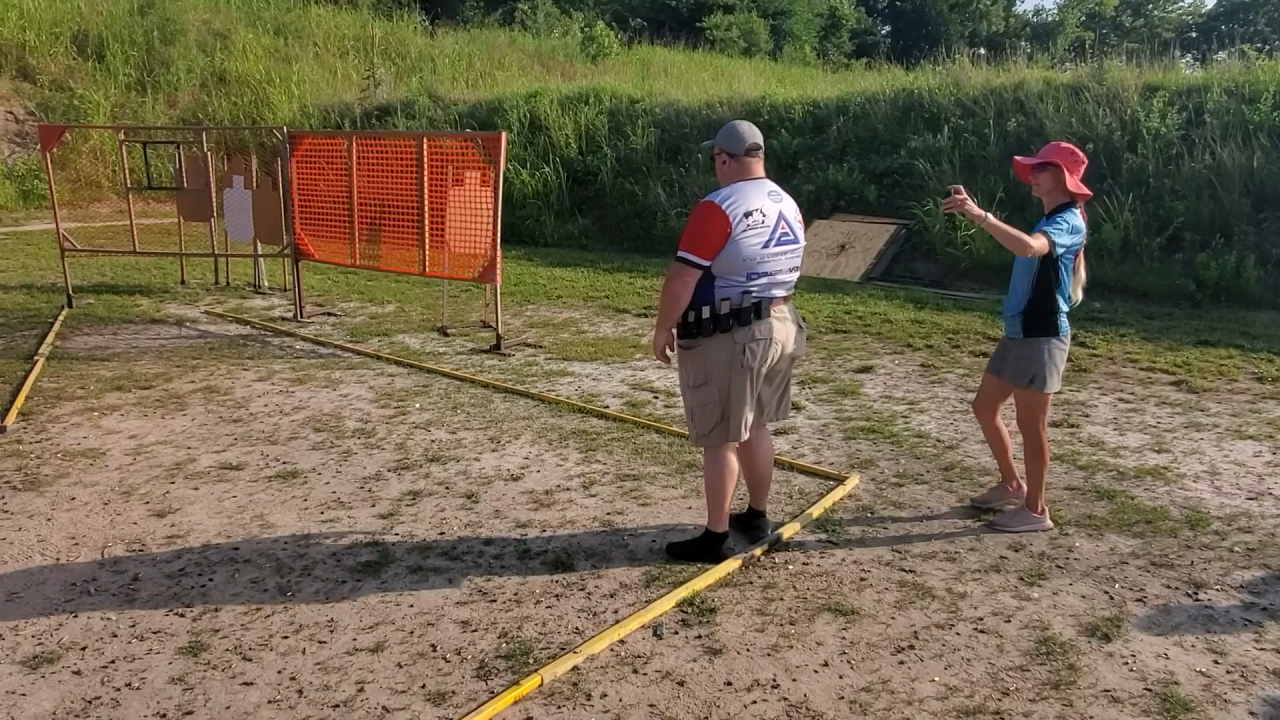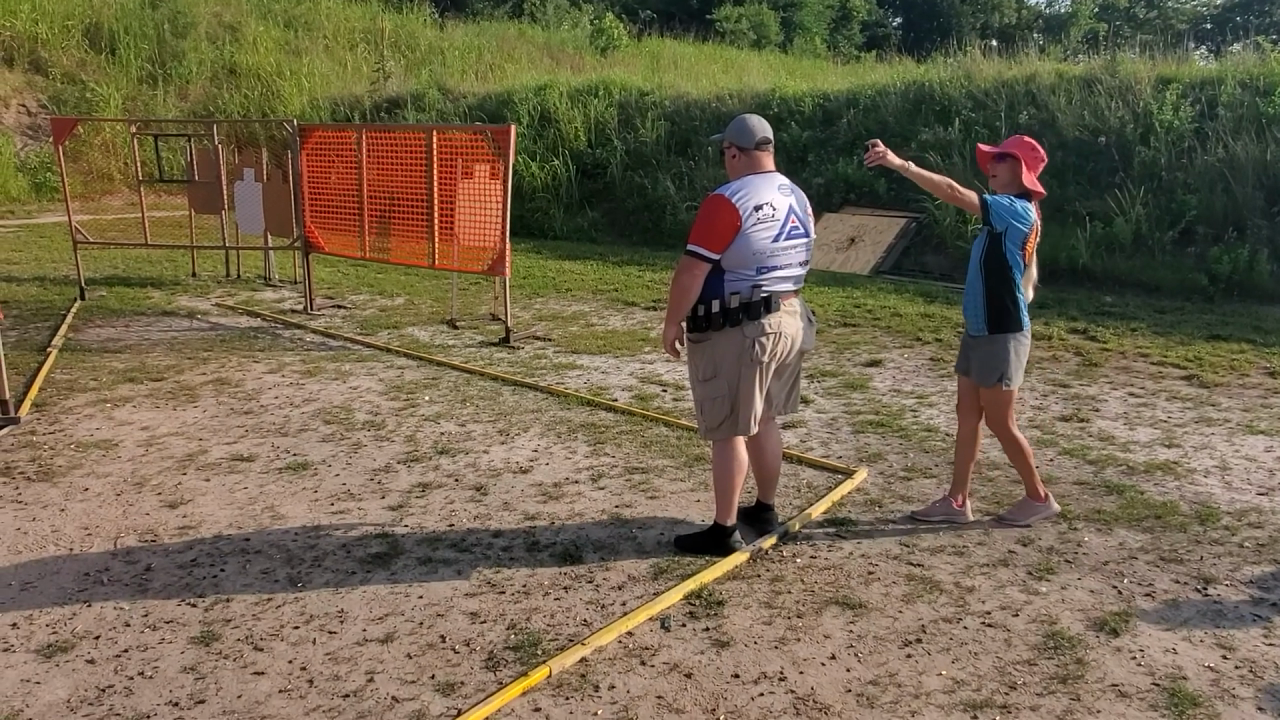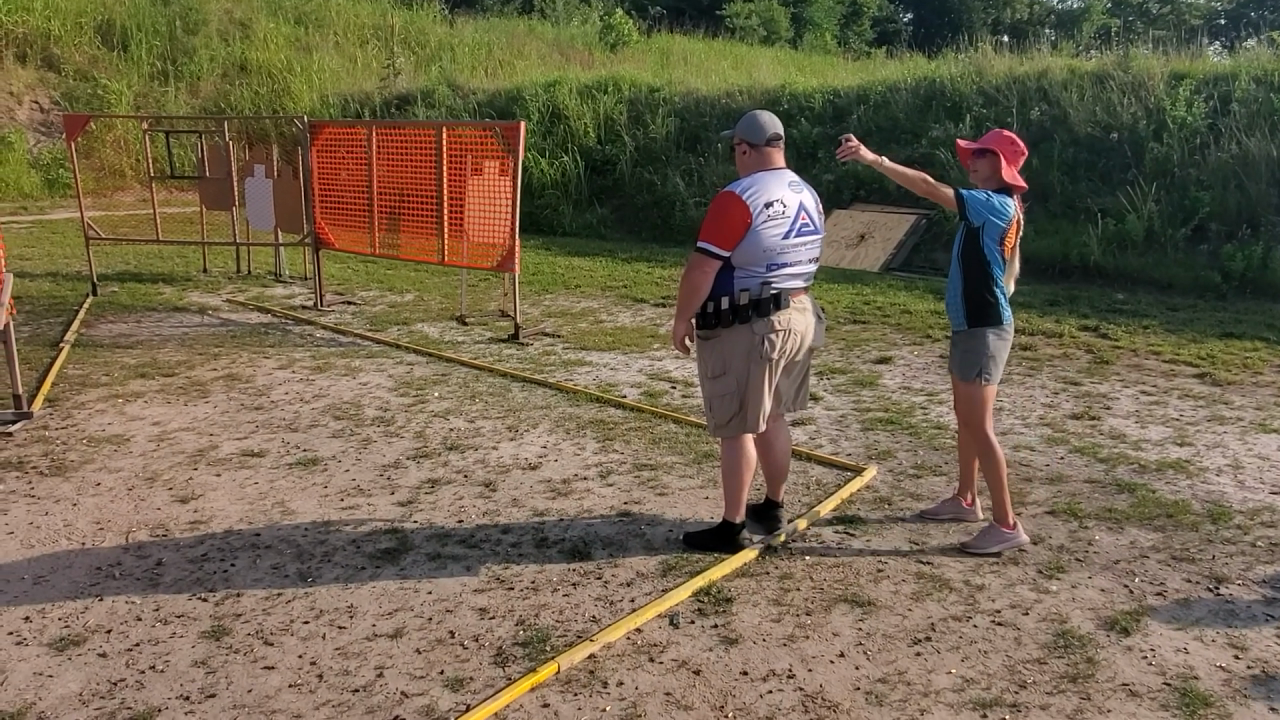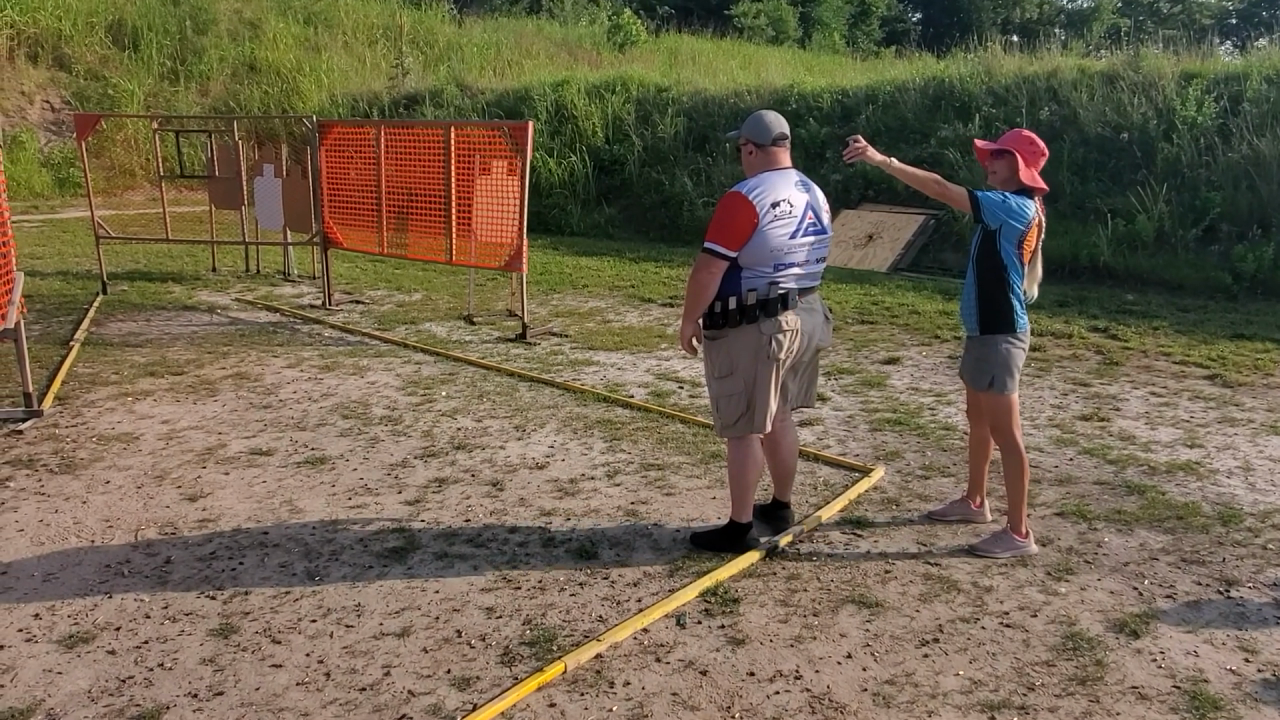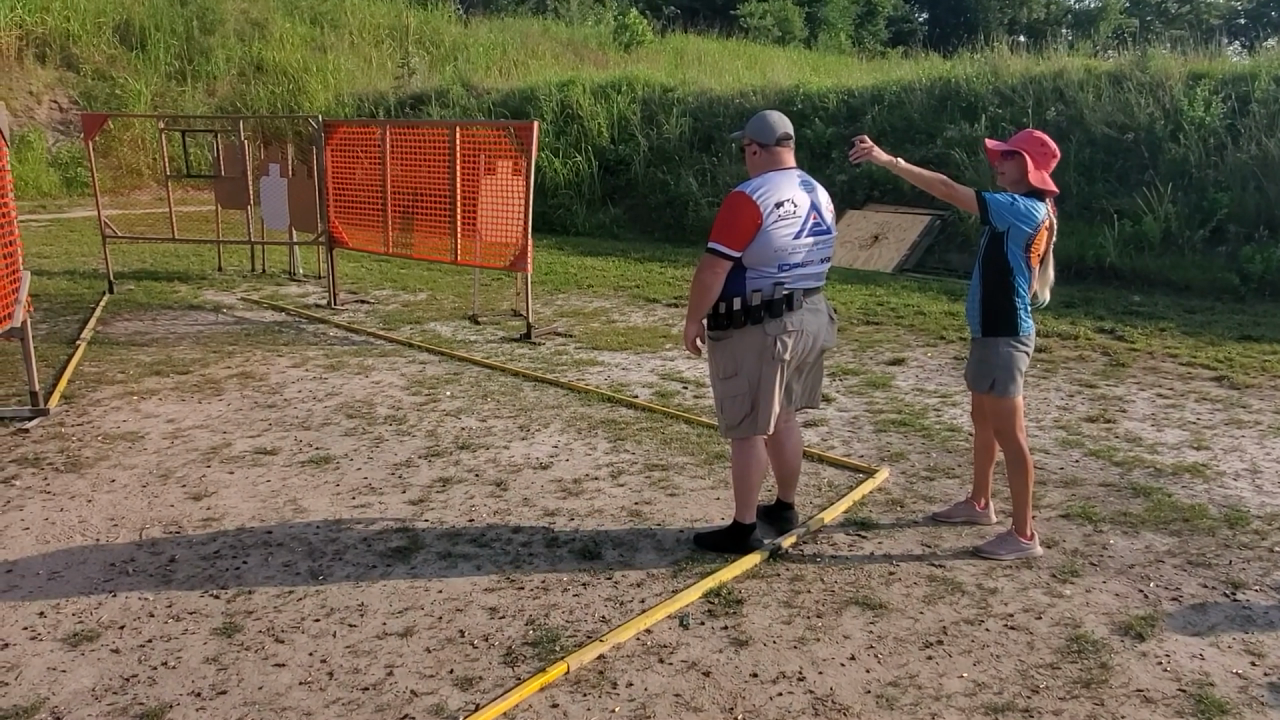
dt=0.7s
person 1, frame 1
left shoulder: (717, 207)
right shoulder: (788, 206)
left elbow: (682, 277)
left wrist: (663, 328)
left hip: (727, 336)
right hip: (779, 326)
left knee: (720, 438)
right knee: (754, 426)
left ankle: (715, 537)
right ankle: (756, 516)
person 1, frame 2
left shoulder: (728, 201)
right shoulder: (799, 199)
left elbow: (692, 271)
left wrist: (673, 323)
left hip: (736, 330)
right hip: (789, 320)
left knee: (729, 431)
right knee: (763, 420)
left ankle: (724, 531)
right ankle: (765, 510)
person 1, frame 3
left shoulder: (738, 197)
right shoulder: (808, 195)
left elbow: (702, 267)
left wrist: (682, 319)
left hip: (746, 326)
right hip: (800, 316)
left knee: (737, 428)
right knee: (772, 418)
left ankle: (733, 527)
right ankle: (773, 508)
person 1, frame 4
left shoulder: (745, 198)
right shoulder: (815, 195)
left elbow: (709, 268)
left wrist: (690, 320)
left hip: (752, 327)
right hip: (806, 317)
left knee: (744, 429)
right knee: (779, 418)
left ankle: (740, 528)
right ankle: (781, 507)
person 1, frame 5
left shoulder: (749, 198)
right shoulder: (819, 194)
left elbow: (714, 268)
left wrist: (694, 320)
left hip: (758, 328)
right hip: (811, 317)
left knee: (748, 430)
right knee: (782, 418)
left ankle: (743, 528)
right ankle: (785, 508)
person 2, frame 1
left shoulder: (1069, 222)
right shoulder: (1050, 220)
left elbow: (1029, 247)
left wrist: (978, 214)
left hip: (1041, 339)
right hip: (1018, 333)
left knee: (1031, 425)
right knee: (985, 407)
left ankle: (1035, 509)
right ankle: (1012, 486)
person 2, frame 2
left shoulder: (1017, 211)
right shoulder: (1005, 213)
left elbow: (953, 193)
left wrist: (899, 163)
left hip: (1002, 335)
right hip: (979, 331)
left knee: (1000, 422)
right knee: (967, 415)
left ankle: (1038, 498)
right ankle: (957, 501)
person 2, frame 3
left shoulder: (997, 205)
right shoulder: (990, 206)
left elbow: (929, 188)
left wrist: (873, 158)
left hip: (985, 329)
right hip: (970, 325)
left knee: (979, 426)
right knee: (965, 417)
left ankle: (1007, 524)
right ankle: (965, 499)
person 2, frame 4
left shoulder: (1016, 207)
right shoulder: (1010, 207)
left elbow: (942, 190)
left wrist: (882, 160)
left hip: (1000, 335)
right hip: (984, 330)
left knee: (1005, 433)
right knee: (978, 419)
left ankle: (1019, 532)
right ankle: (974, 501)
person 2, frame 5
left shoulder: (1024, 210)
right shoulder: (1024, 209)
left elbow: (949, 190)
left wrist: (889, 160)
left hip: (1005, 336)
right hip: (991, 331)
left knee: (1008, 434)
right knee: (983, 420)
left ankle: (1024, 534)
right ankle: (979, 503)
